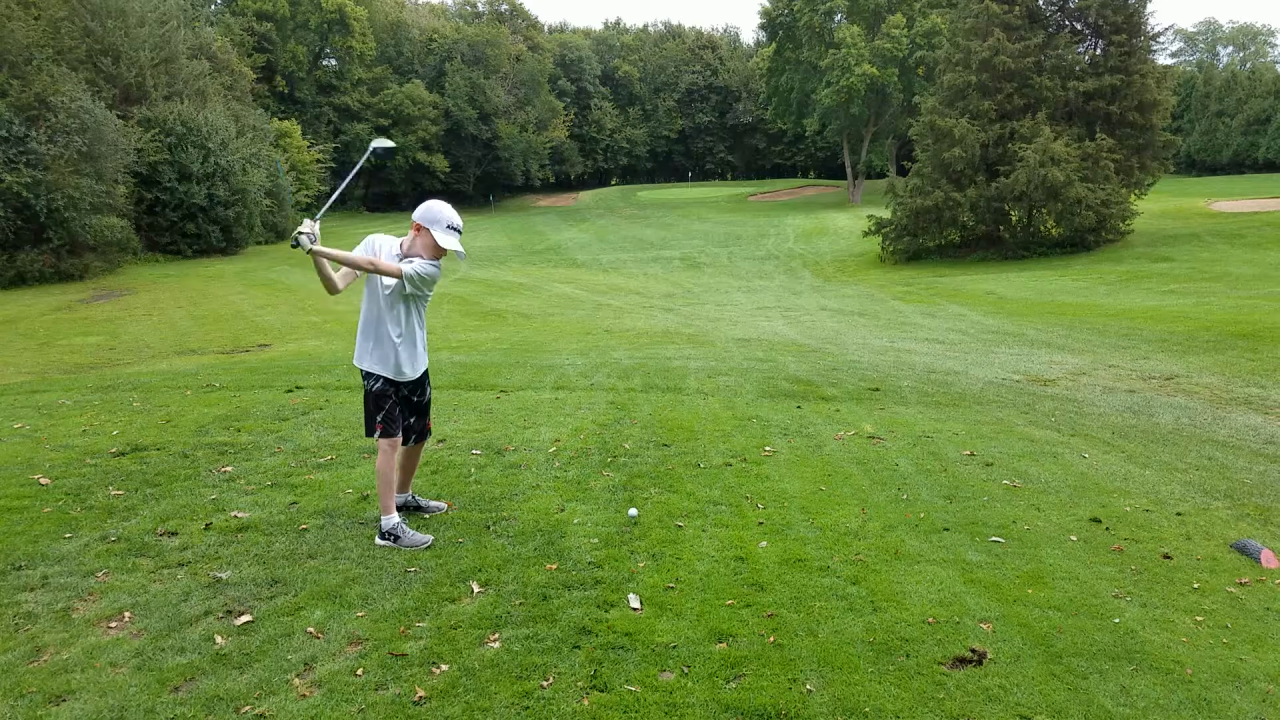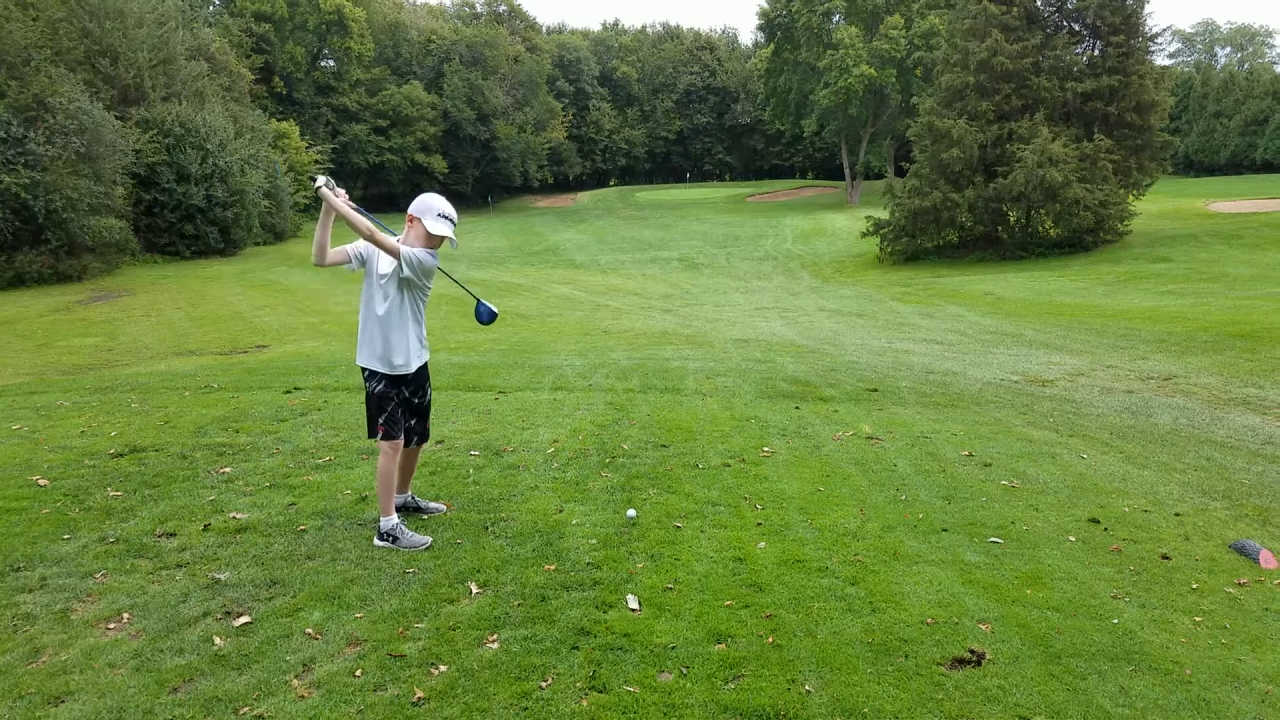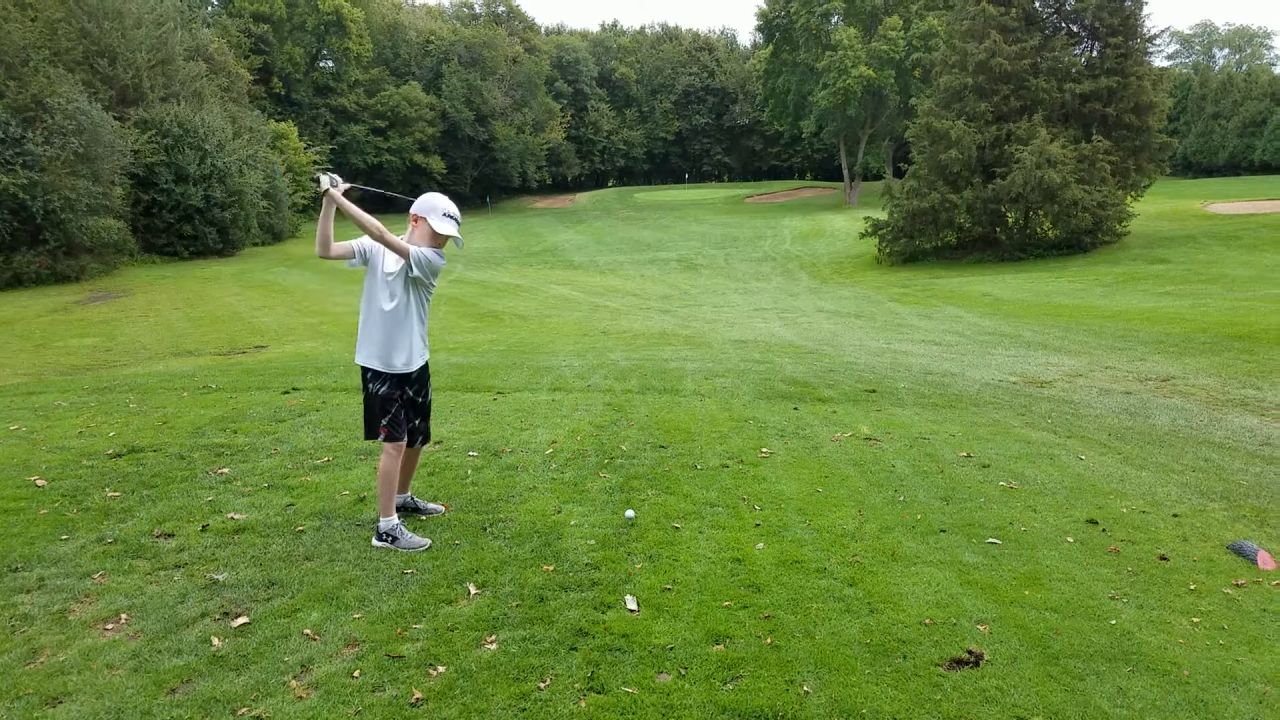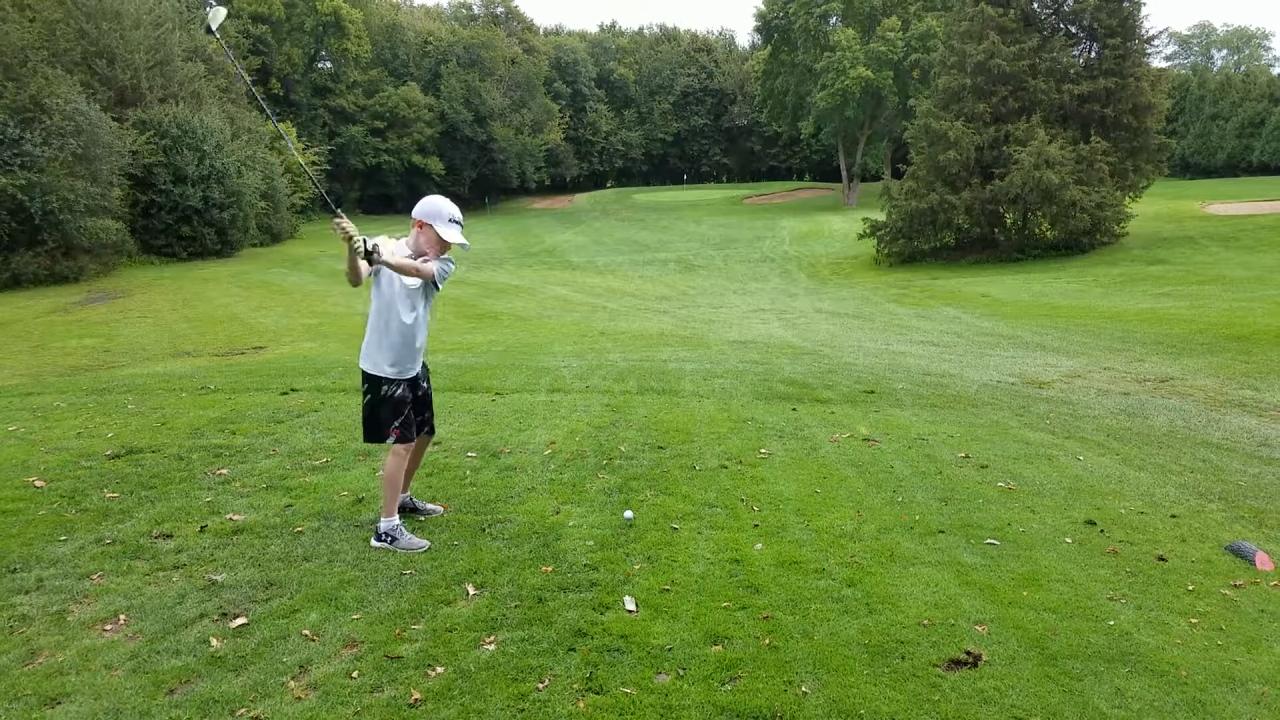
dt=0.2s
person 1, frame 1
left shoulder: (428, 269)
right shoulder: (377, 243)
left elbow: (374, 267)
right elbow: (336, 286)
left wrist: (318, 249)
right wrist: (316, 253)
left hip: (412, 366)
right hip: (378, 364)
left knee: (418, 436)
right knee: (390, 439)
left ankle: (403, 496)
right ankle: (389, 526)
person 1, frame 2
left shoulder: (426, 261)
right shoulder: (373, 250)
left elbow: (372, 235)
right elbow: (321, 259)
left wrist: (334, 201)
right wrist: (328, 208)
left hip: (413, 364)
right hip: (379, 364)
left knee: (416, 438)
right knee: (392, 441)
left ankle: (402, 497)
right ankle: (388, 527)
person 1, frame 3
left shoulder: (432, 261)
right shoulder: (375, 250)
left elbow: (381, 233)
right elbow: (324, 250)
left wrist: (338, 197)
right wrist: (329, 200)
left hip: (413, 364)
right hip: (379, 364)
left knee: (416, 440)
right knee: (395, 443)
left ankle: (401, 498)
right ankle: (387, 527)
person 1, frame 4
left shoulder: (441, 266)
right shoulder: (384, 249)
left elbow: (413, 268)
right elbow: (355, 278)
left wrist: (375, 252)
right wrist: (361, 252)
left hip: (413, 365)
right hip: (383, 368)
left knee: (423, 434)
right knee: (402, 443)
left ankle: (401, 497)
right ankle: (387, 528)
